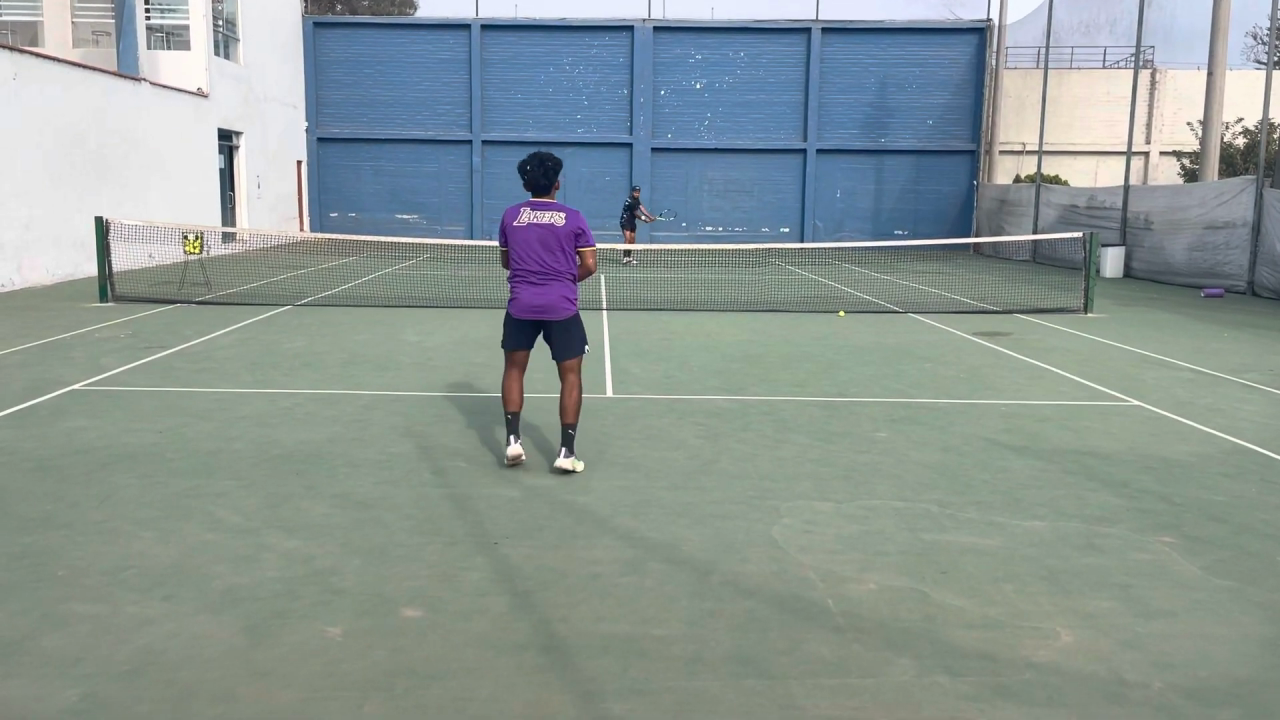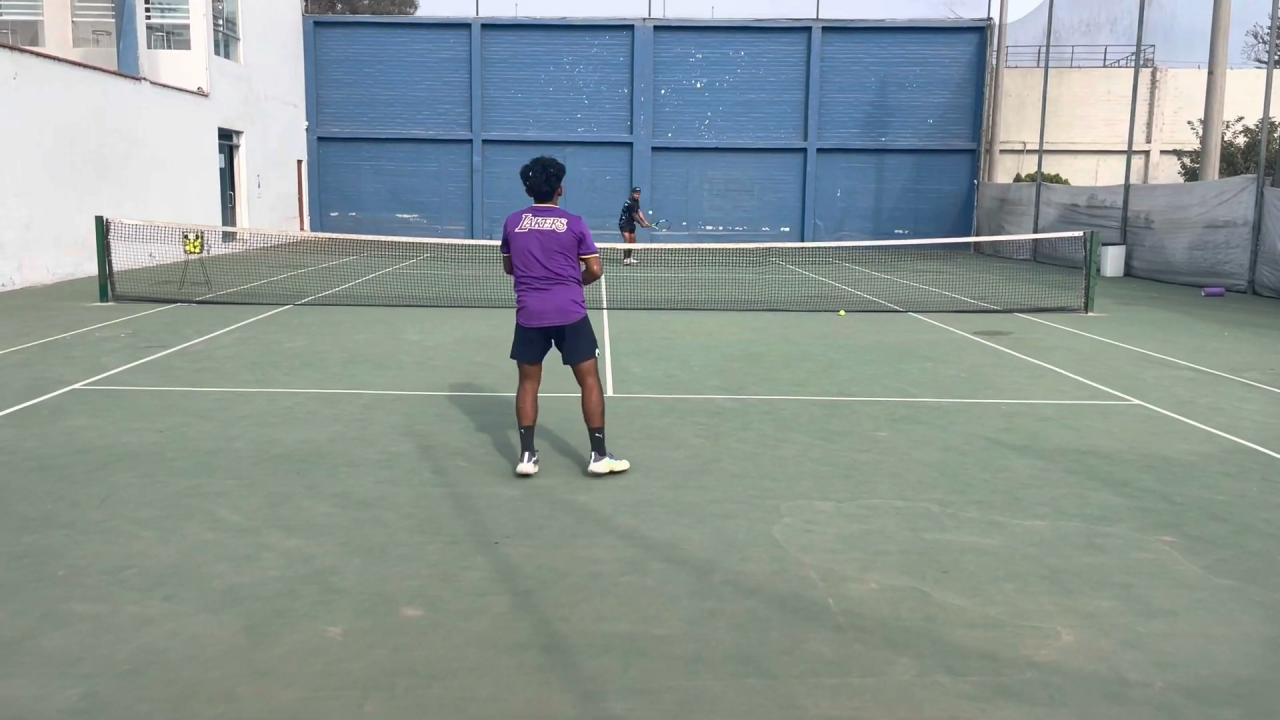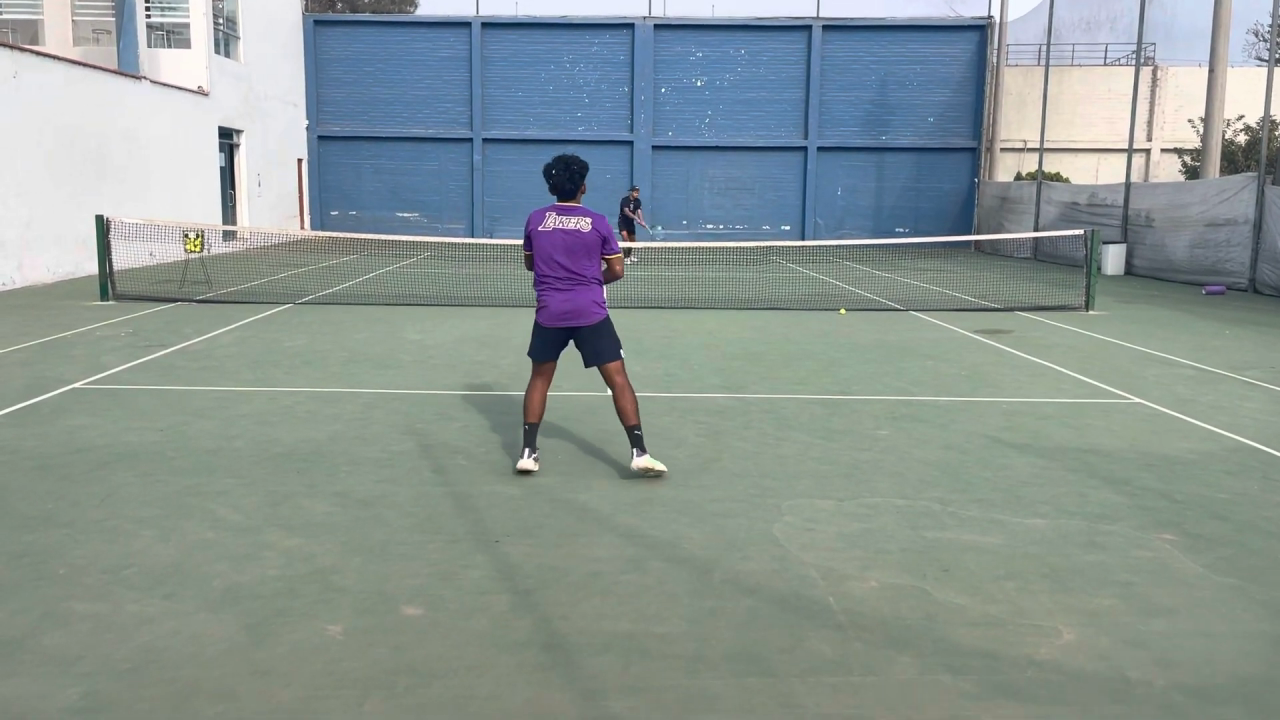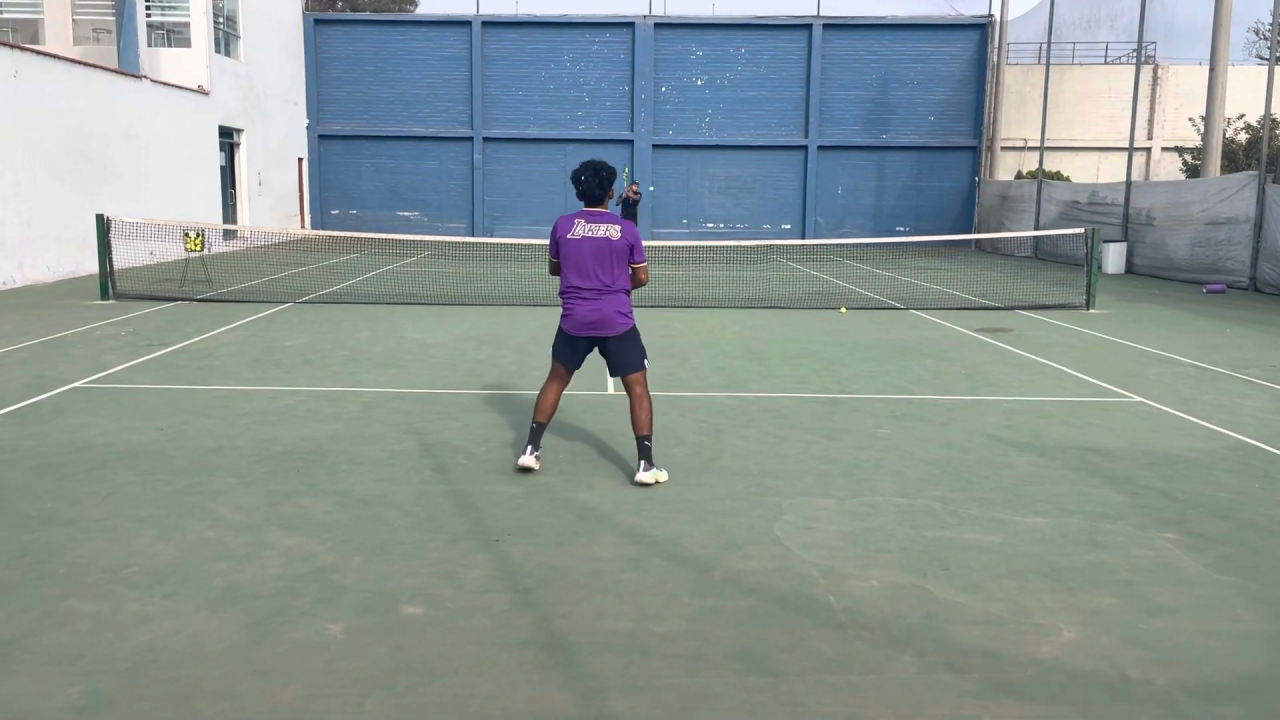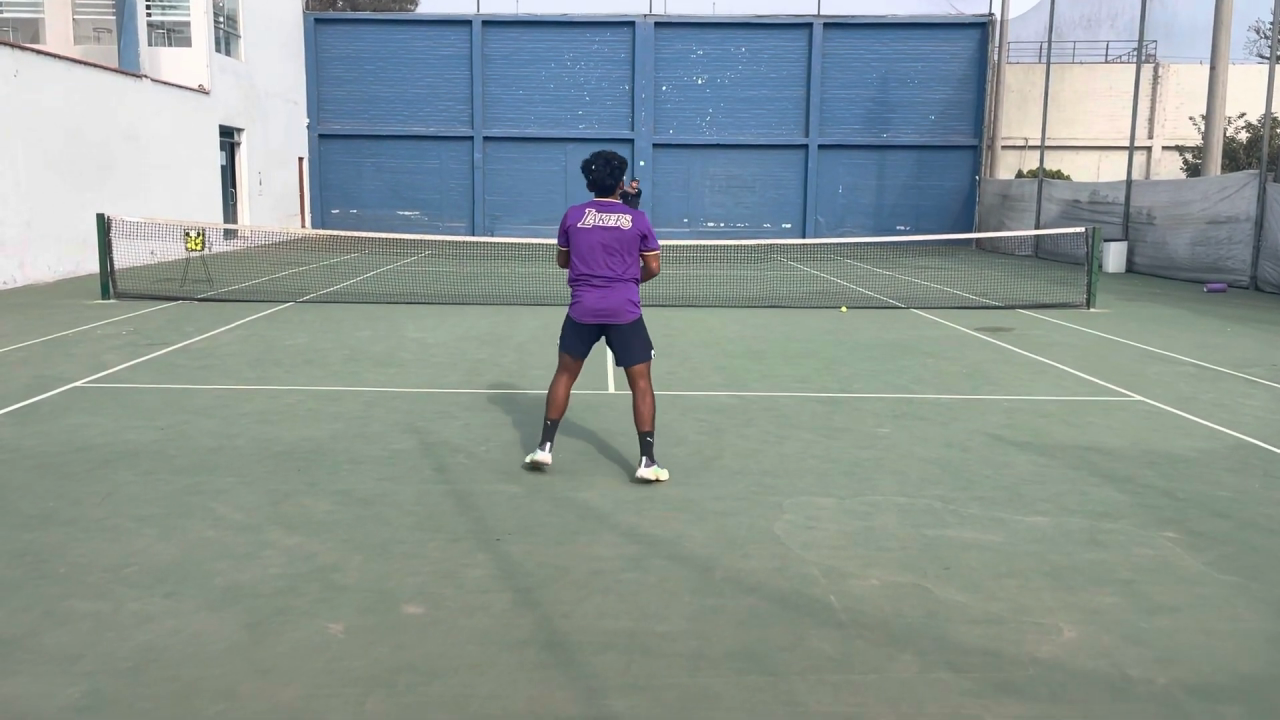
dt=0.2s
person 1, frame 1
left shoulder: (510, 215)
right shoulder: (572, 217)
right elbow: (589, 265)
left hip: (521, 306)
right hip: (561, 307)
left knee: (513, 370)
right knee: (571, 377)
left ankle: (513, 439)
right ankle: (567, 451)
person 1, frame 2
left shoulder: (512, 222)
right shoulder: (574, 223)
left elbow: (509, 267)
right elbow: (595, 271)
left hip: (529, 314)
right hip: (570, 312)
left knee: (528, 382)
right knee: (590, 381)
left ankle: (527, 455)
right ankle: (599, 455)
person 1, frame 3
left shoulder: (535, 220)
right shoulder: (597, 222)
right elbow: (616, 270)
left hip: (549, 313)
right hip: (590, 313)
left knee: (539, 379)
right knee: (618, 379)
left ankle: (528, 451)
right ankle: (639, 452)
person 1, frame 4
left shoulder: (562, 226)
right shoulder: (626, 229)
left elbow: (554, 269)
right elbow: (641, 278)
left hip: (575, 320)
right hip: (617, 321)
left knee: (556, 381)
right knee: (638, 389)
left ankle: (530, 450)
right ankle: (646, 465)
person 1, frame 5
left shoulder: (572, 216)
right shoulder: (637, 219)
left elbow: (562, 261)
right elbow: (653, 268)
left hip: (582, 310)
right hip: (625, 310)
left knee: (565, 375)
right knee: (641, 382)
left ankle: (544, 446)
right ankle: (647, 461)
